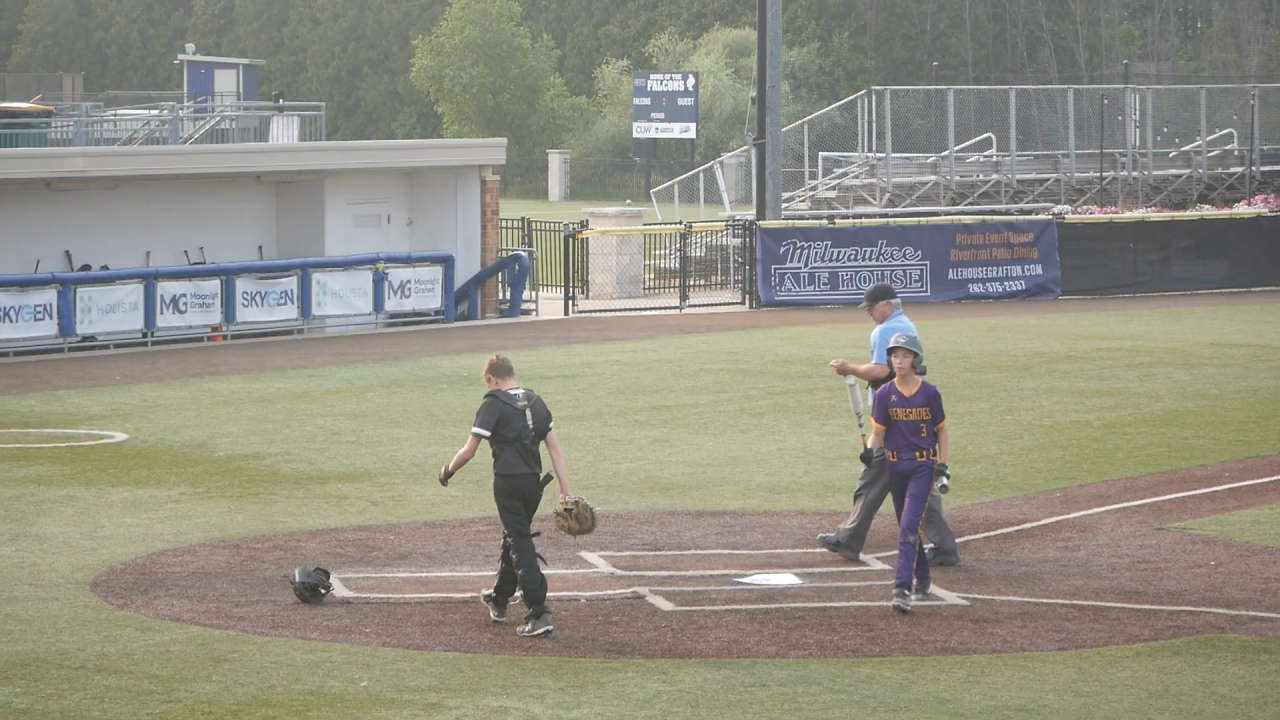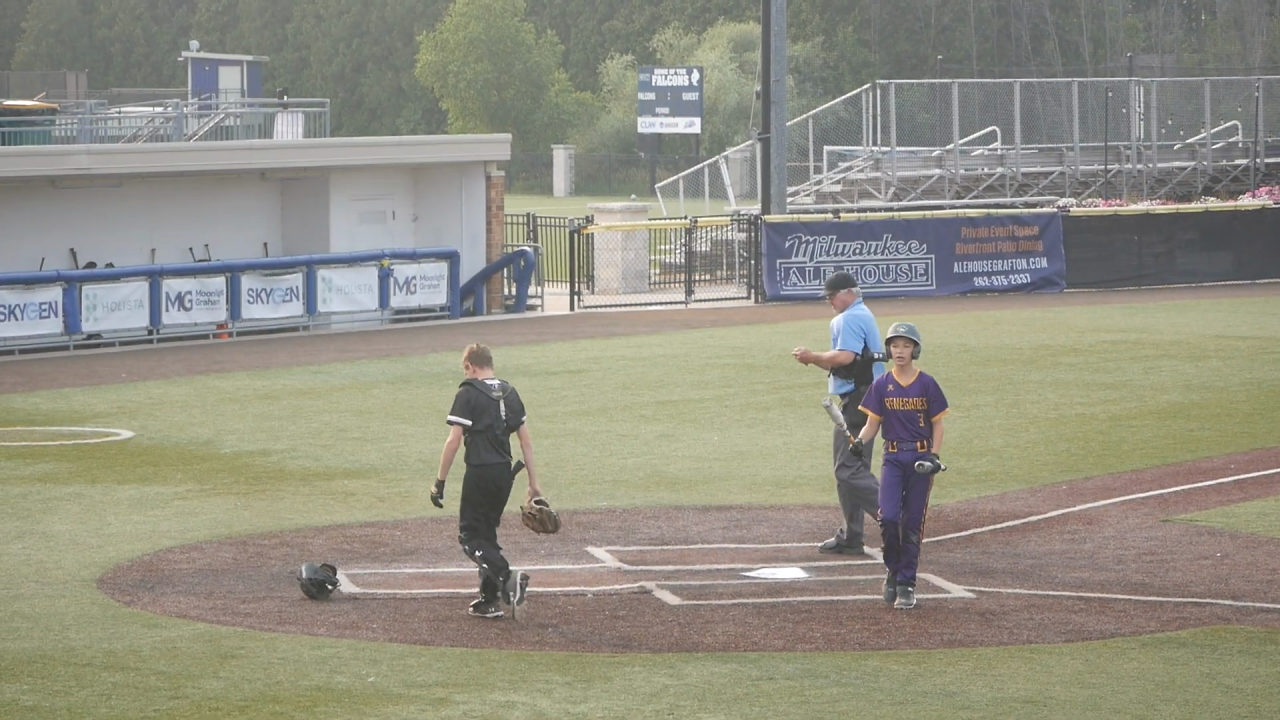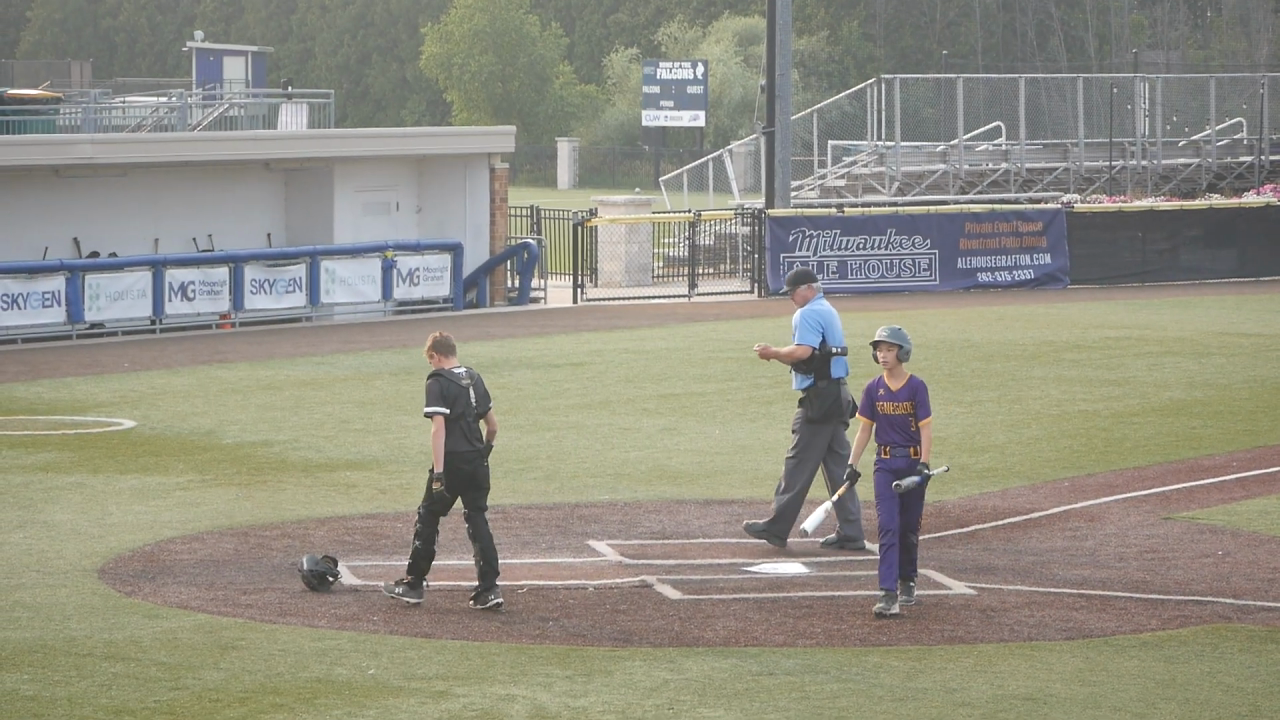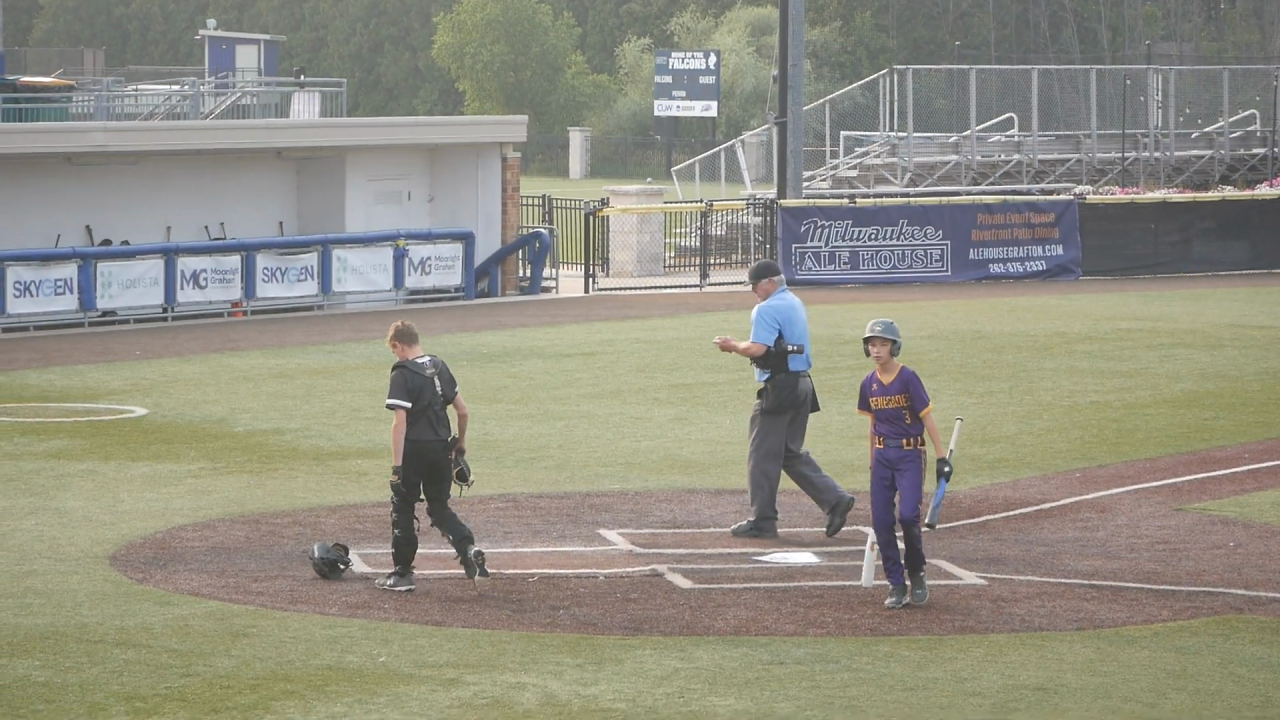
dt=0.3s
person 1, frame 1
left shoulder: (930, 393)
right shoulder: (884, 394)
left elbow: (941, 431)
right elbow: (878, 433)
left wrist: (942, 465)
right wrist: (871, 448)
left hip: (924, 465)
right hip: (896, 465)
left knee: (910, 525)
right knee: (907, 526)
left ankle: (902, 590)
right ankle: (922, 576)
person 1, frame 2
left shoulder: (927, 384)
right shoulder: (881, 384)
left elbow: (938, 423)
right elbow: (873, 423)
left wrist: (934, 454)
right wrist: (861, 439)
left hip: (920, 457)
right hip: (893, 457)
left knee: (912, 522)
right knee: (888, 517)
left ankle: (906, 585)
right ankle: (893, 570)
person 1, frame 3
left shoulder: (916, 386)
right shoulder: (873, 388)
left elbow: (925, 428)
right elbow: (865, 430)
left wrist: (925, 463)
right wrist: (852, 464)
left hip: (912, 461)
right hip: (885, 463)
left knee: (910, 526)
right knee: (888, 526)
left ankle: (908, 581)
right ankle: (888, 593)
person 1, frame 4
left shoulder: (908, 378)
right shoulder: (868, 383)
left elbow: (928, 419)
left wrist: (941, 457)
right wrist: (872, 464)
left hip: (910, 454)
right hip: (882, 455)
left knee: (908, 515)
right knee: (881, 521)
left ankle: (916, 571)
right ankle: (897, 584)
person 2, frame 1
left shoulder: (888, 331)
right shoulder: (907, 327)
left elbow: (879, 371)
left wrist: (848, 368)
right wrist: (853, 370)
right knee: (874, 477)
left ankle: (944, 546)
right ankle: (850, 538)
person 2, frame 2
left shoulder: (850, 319)
right shoulder: (865, 316)
left elbow: (844, 357)
left wrist: (811, 357)
right wrist: (812, 358)
left hip: (857, 401)
right hip: (863, 399)
left knee: (848, 470)
right knee: (857, 467)
right ankle: (851, 536)
person 2, frame 3
left shoulder: (808, 314)
right shoulder: (828, 310)
left elbow: (801, 352)
left wrist: (772, 352)
right wrist: (775, 354)
left hip: (819, 397)
right hip: (836, 394)
left knee: (798, 464)
right knee: (838, 466)
left ankle: (776, 528)
right ankle: (851, 533)
person 2, frame 4
left shoulder: (767, 309)
right shoulder: (795, 303)
left elbow: (757, 349)
left wrist: (732, 345)
right wrist: (739, 346)
left hip: (779, 388)
right hip: (800, 385)
left knee: (763, 455)
right knee: (791, 454)
left ankle: (762, 520)
right ankle: (835, 499)
person 3, frame 1
left shoulder: (492, 405)
right shoulder: (536, 402)
left elbow: (469, 451)
right elbow: (555, 448)
left wrist: (448, 470)
right wrist: (566, 490)
left hip: (508, 483)
right hip: (533, 482)
left knee: (520, 546)
right knee: (515, 540)
left ankle: (539, 614)
right ankle: (499, 600)
person 3, frame 2
left shoulder: (467, 394)
right shoulder: (510, 393)
left elbow: (454, 441)
right elbow: (526, 440)
left wrist: (440, 480)
right wrist: (533, 483)
left hip: (479, 473)
right hip: (504, 473)
left knee: (470, 536)
right knee: (485, 531)
left ankle: (509, 578)
right ankle: (490, 600)
person 3, frame 3
left shoulder: (437, 383)
right shoulder: (475, 379)
left elbow: (439, 429)
right elbow: (493, 426)
left wrist: (438, 474)
left hip: (452, 462)
right hip: (477, 462)
left knee: (427, 519)
right knee: (477, 522)
left ankle: (413, 584)
right ankle: (489, 589)
person 3, frame 4
left shoulder: (402, 374)
right shoulder: (440, 367)
left elbow: (400, 424)
right elbow: (463, 411)
left wrist: (396, 466)
right wrist: (460, 443)
left hip: (416, 450)
right hip: (441, 449)
left knee: (403, 509)
right knee: (439, 509)
left ankle: (402, 574)
right ankle: (469, 550)
